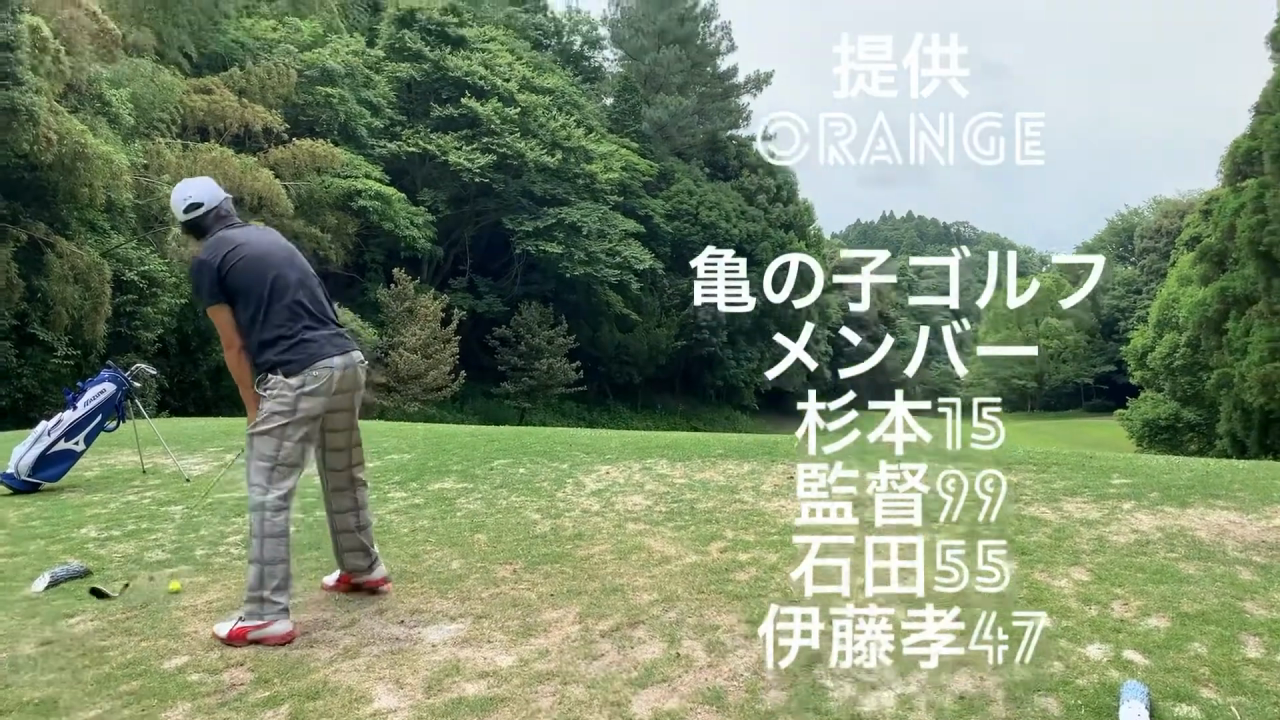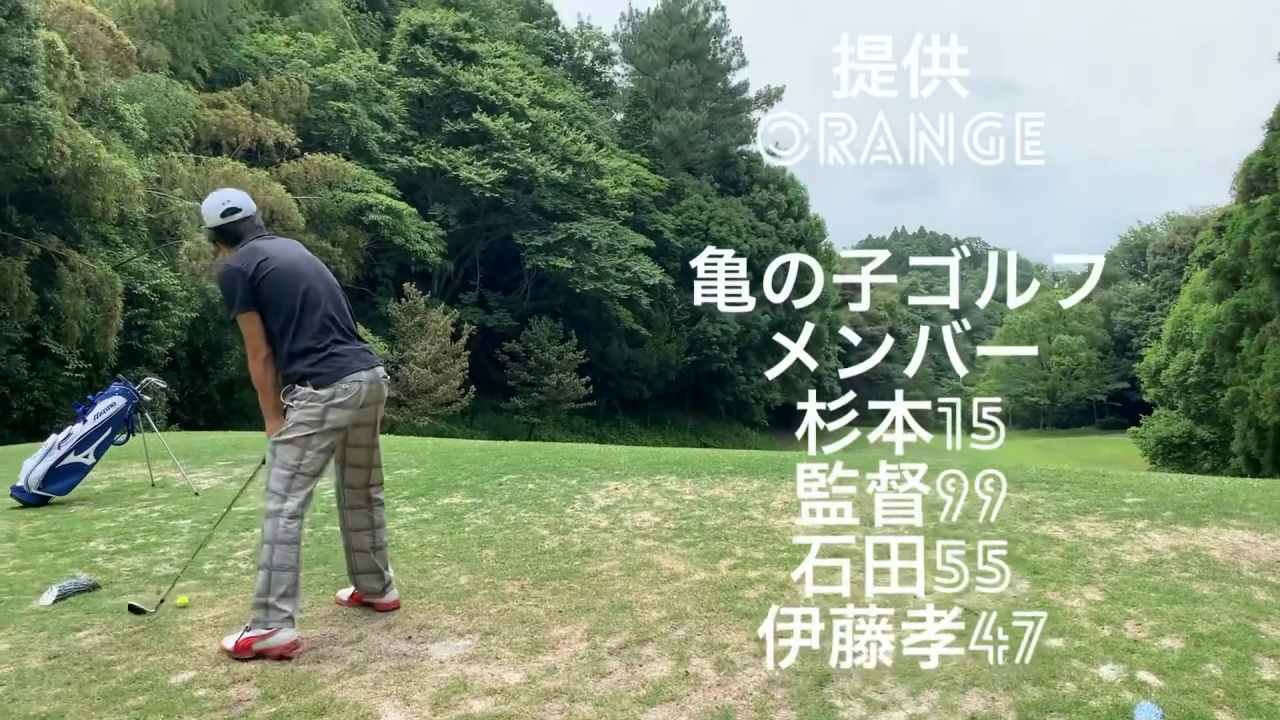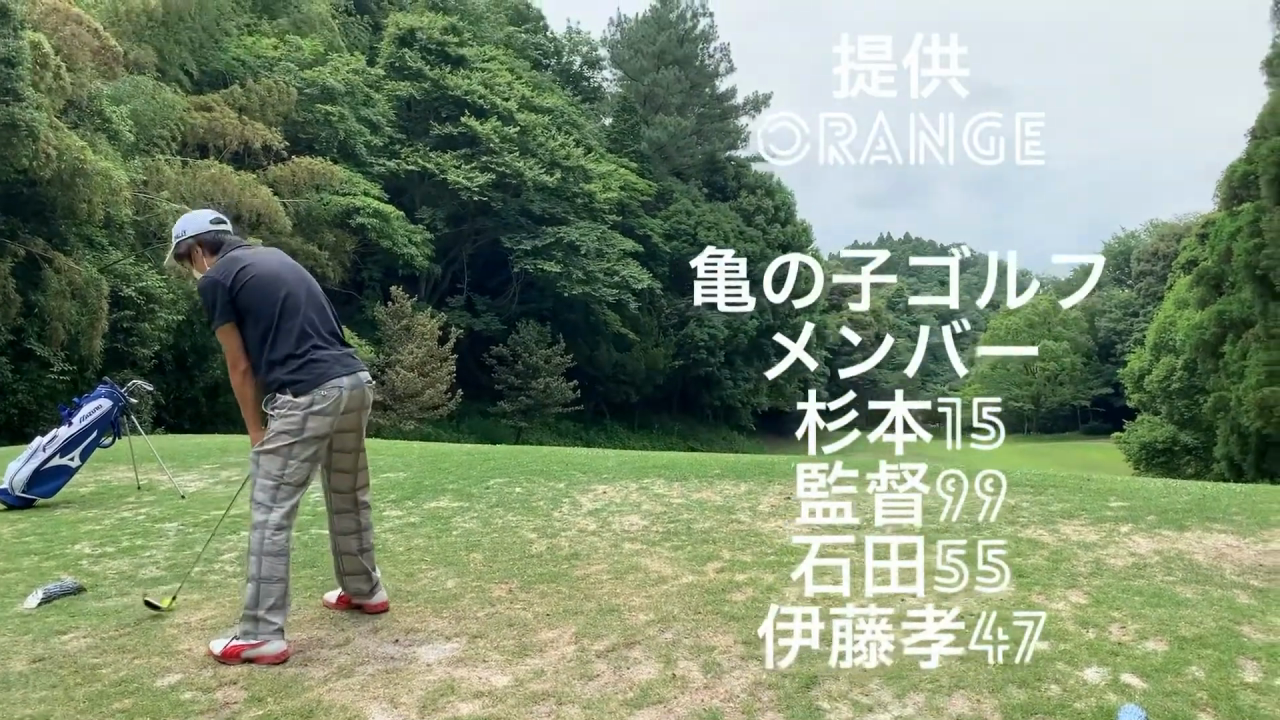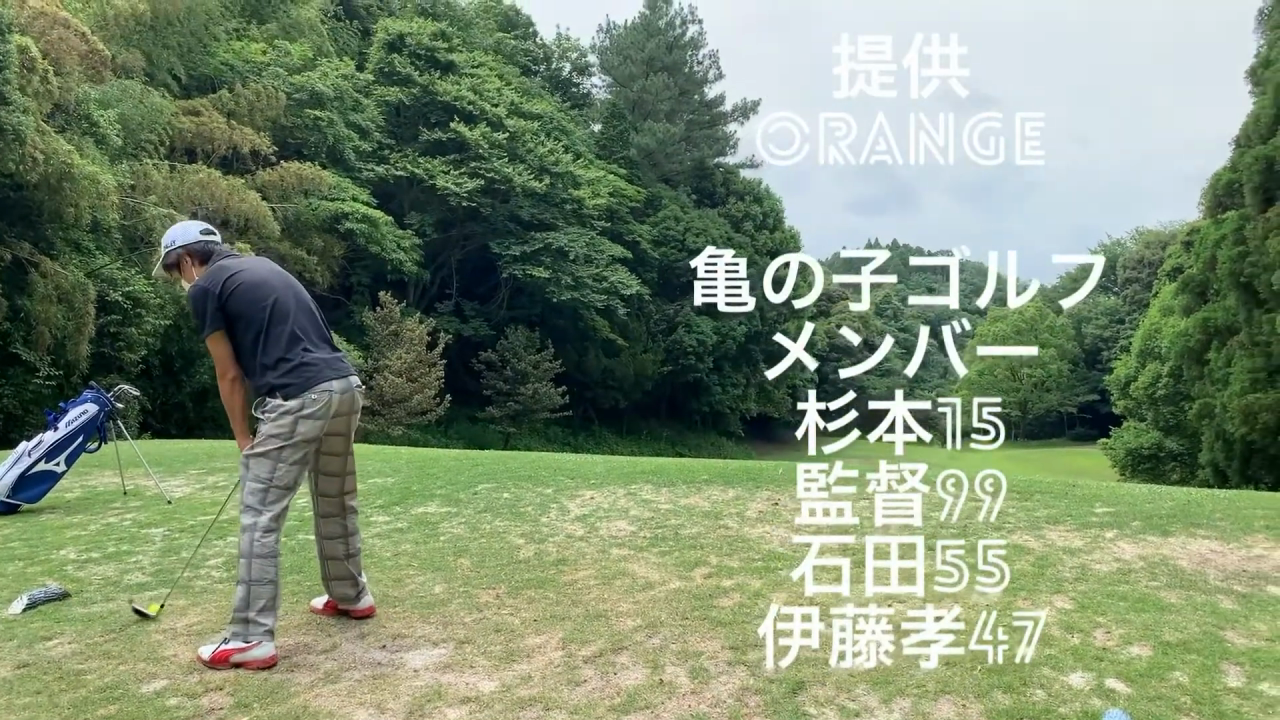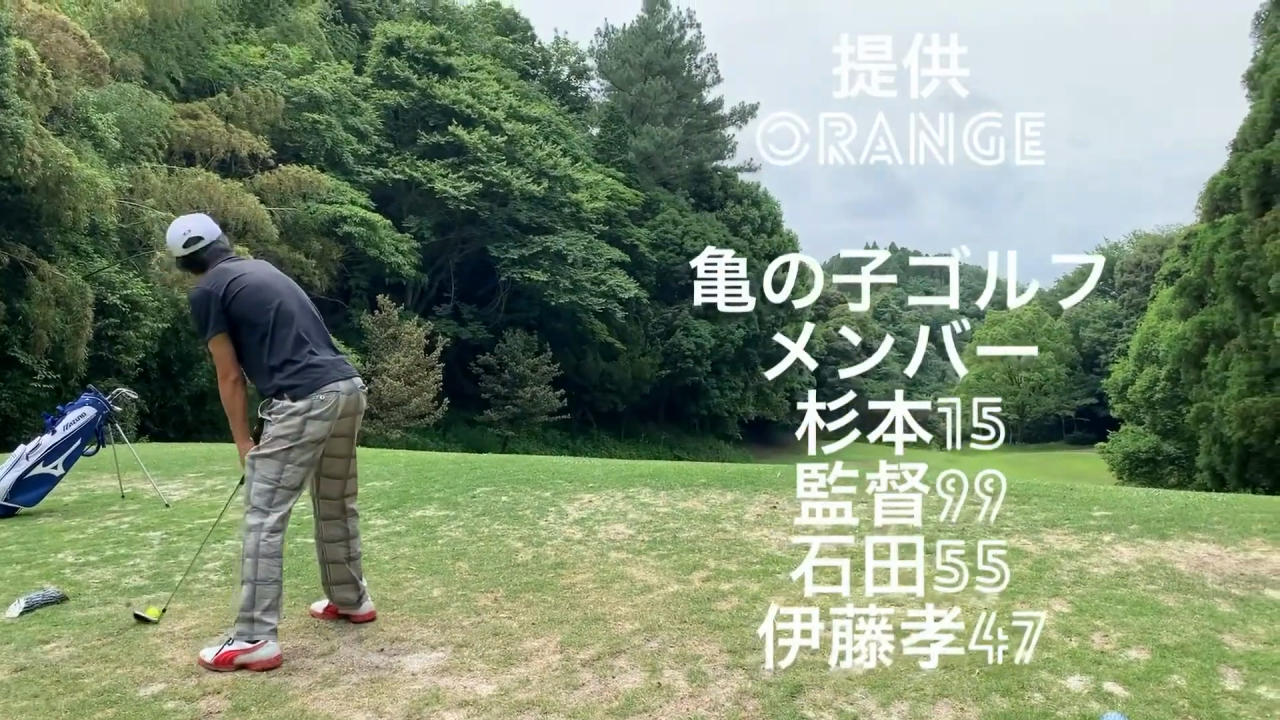
dt=0.4s
person 1, frame 1
left shoulder: (206, 262)
right shoulder: (270, 236)
left elbow: (235, 346)
left wrist: (253, 405)
right wrist: (263, 401)
left hip: (298, 377)
right hip: (347, 361)
left knee: (268, 496)
right knee: (344, 476)
left ankle: (267, 615)
right ankle: (363, 567)
person 1, frame 2
left shoulder: (235, 269)
right shoulder: (294, 249)
left elbow: (261, 355)
left wrist: (273, 417)
right wrist: (283, 412)
left hip: (324, 390)
right hip: (370, 376)
left knee: (284, 506)
right knee: (362, 492)
left ankle: (273, 624)
right ankle: (376, 587)
person 1, frame 3
left shoulder: (216, 280)
right shoulder: (272, 257)
left elbow: (241, 367)
left wrist: (255, 430)
right wrist: (264, 426)
left hip: (307, 397)
right hip: (355, 381)
left knee: (271, 516)
right knee: (349, 498)
left ankle: (261, 634)
right ankle: (364, 589)
person 1, frame 4
left shoulder: (205, 289)
right shoulder: (262, 266)
left elbow: (230, 375)
left wrist: (244, 438)
right wrist: (253, 438)
left hip: (298, 399)
right hip: (345, 386)
left knee: (260, 519)
right knee: (336, 502)
left ankle: (251, 637)
right ankle: (351, 595)
person 1, frame 5
left shoulder: (206, 293)
right shoulder: (262, 270)
left elbow: (230, 377)
left wrist: (243, 441)
left hip: (304, 402)
right hip: (348, 387)
left knee: (264, 519)
right knee: (337, 506)
left ankle: (256, 639)
right ankle: (351, 599)
